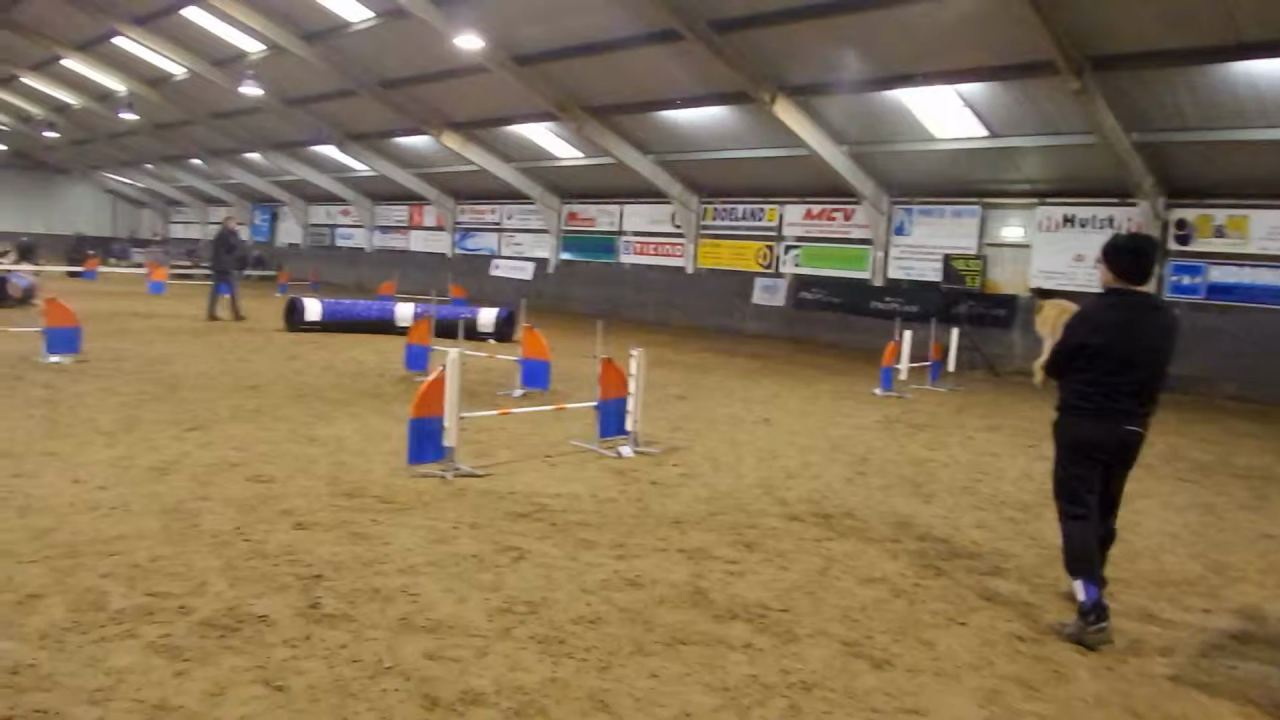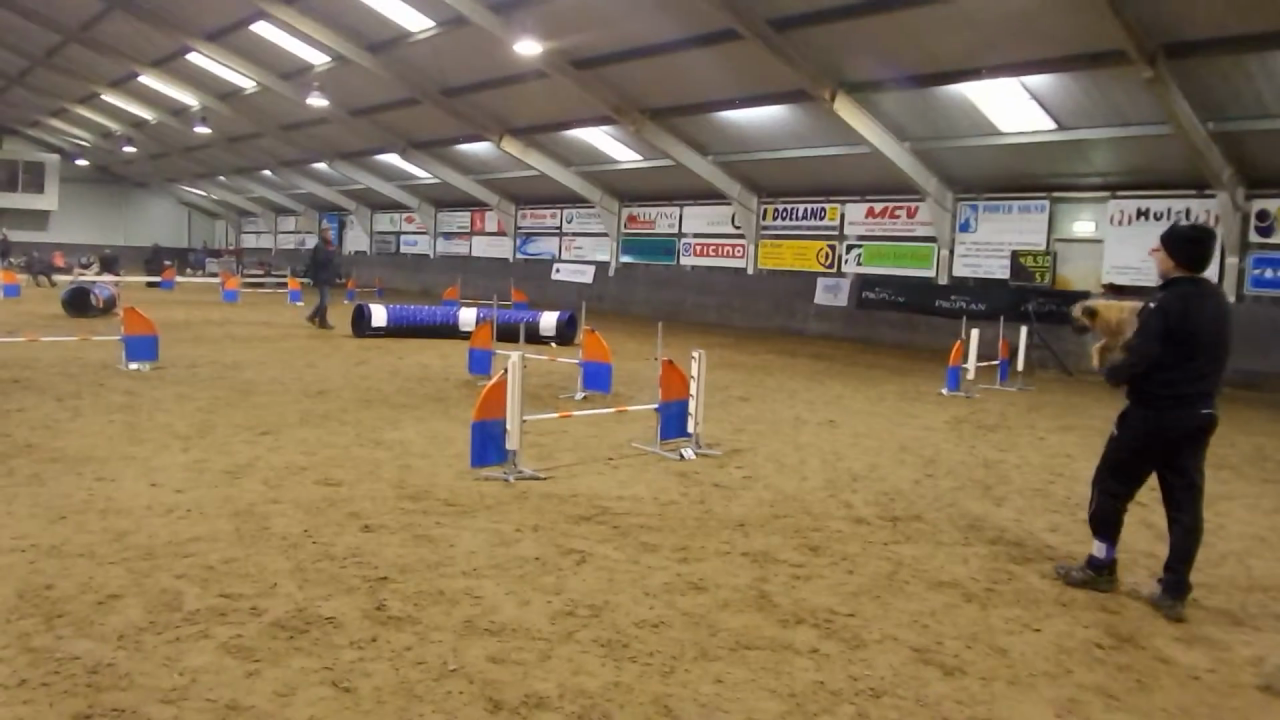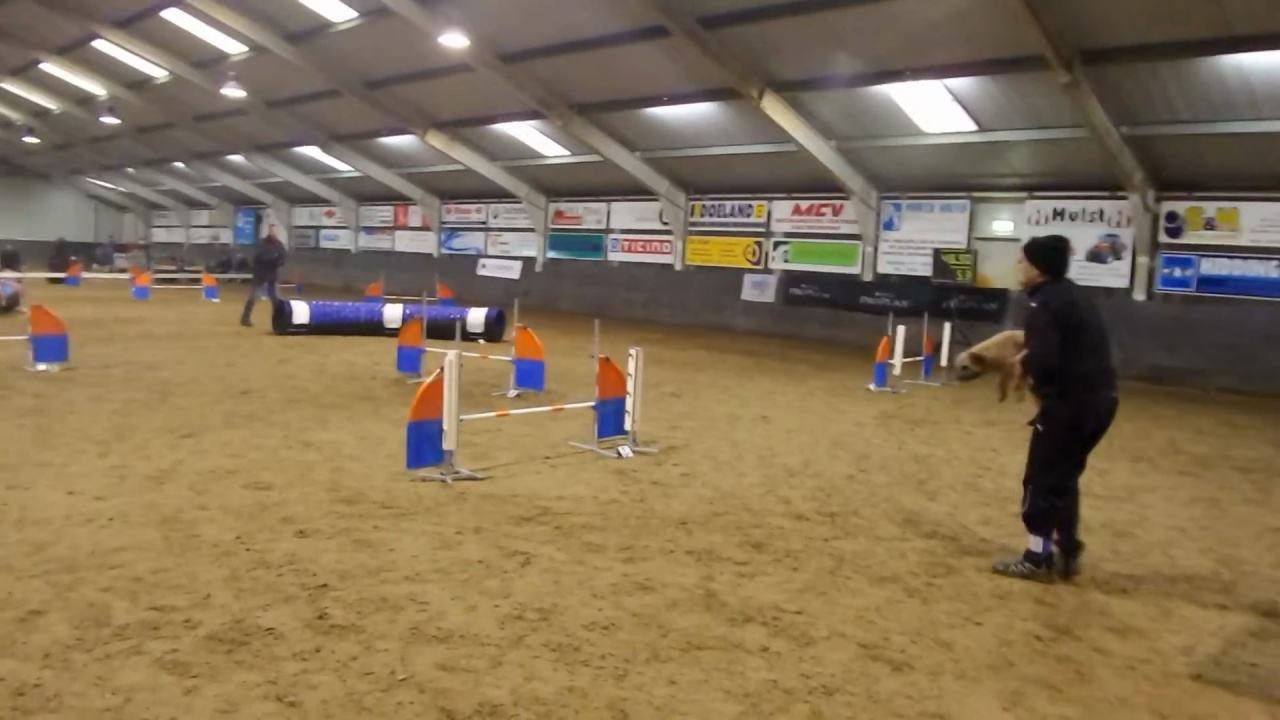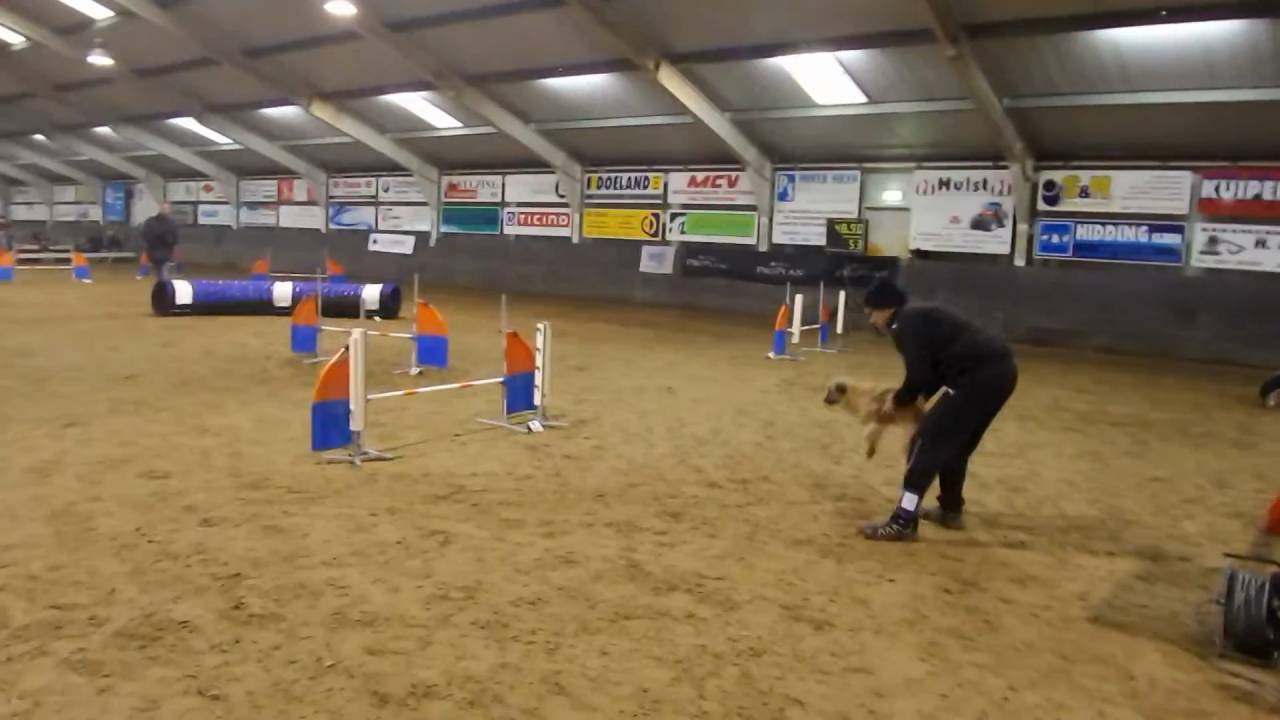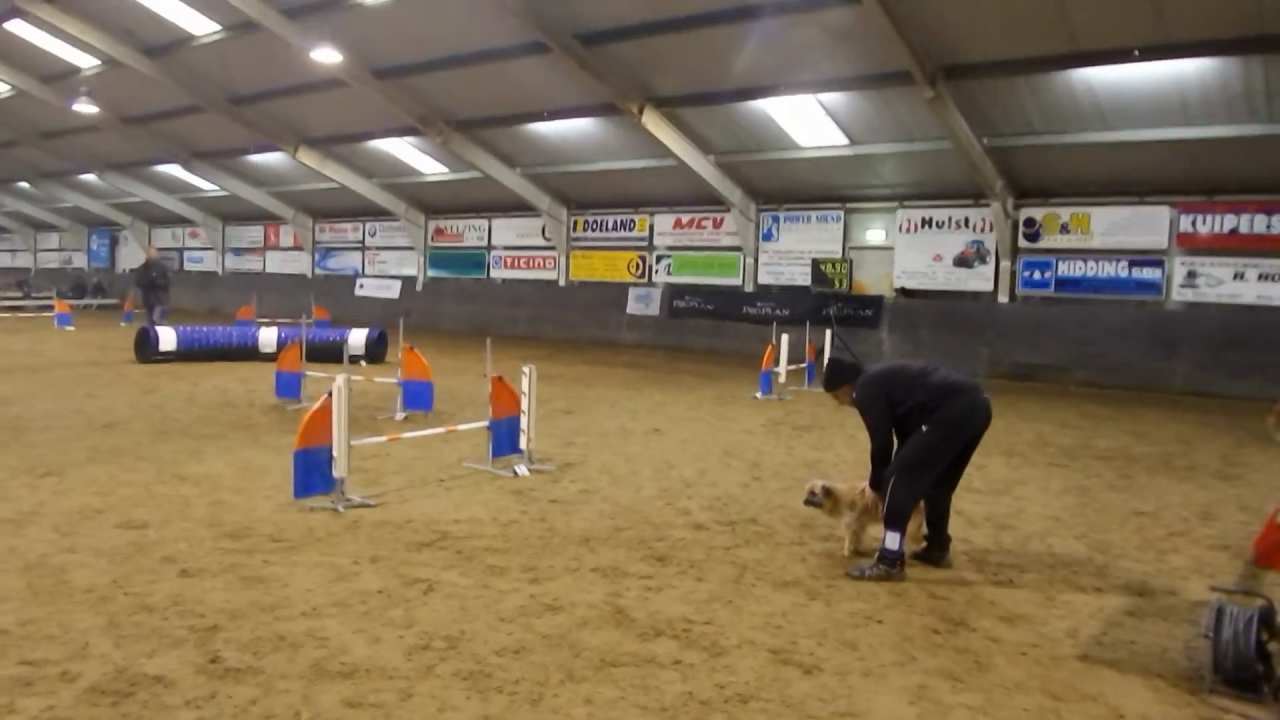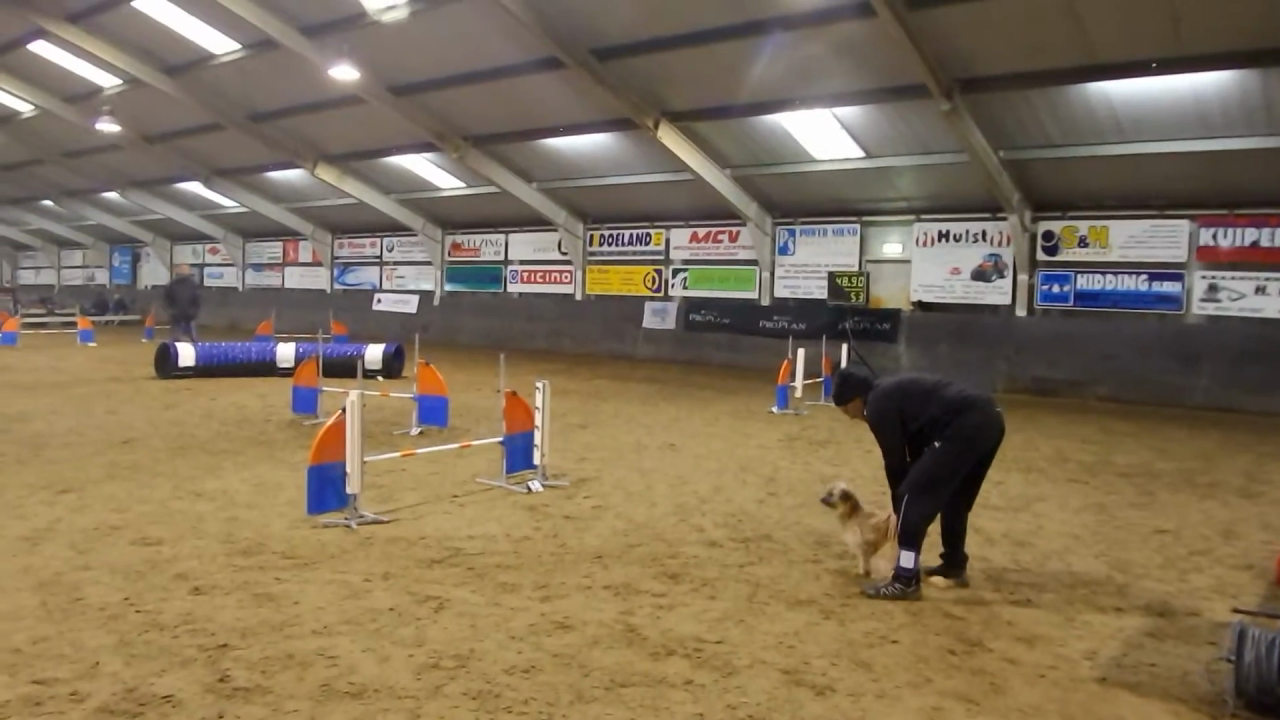
dt=0.5s
person 1, frame 1
left shoulder: (1093, 315)
right shoulder: (1165, 321)
left elbow: (1055, 367)
right elbow: (1151, 373)
left wrist: (1080, 370)
left hip: (1082, 427)
right hip: (1129, 430)
left knee: (1078, 514)
right knee: (1104, 513)
left ankle: (1093, 615)
right ankle: (1090, 591)
person 1, frame 2
left shoulder: (1165, 304)
right shoulder: (1216, 301)
left elbow: (1139, 365)
left wrist: (1111, 371)
right wrist: (1131, 345)
left hip: (1154, 415)
right hip: (1200, 416)
left knee: (1111, 486)
right knee: (1185, 502)
left ankle: (1099, 567)
right ankle: (1174, 593)
person 1, frame 3
left shoulder: (1044, 304)
right shoulder: (1074, 296)
left elbow: (1044, 360)
left wrist: (1026, 363)
right wrist: (1033, 357)
left hip: (1069, 403)
right hip: (1101, 399)
left knee: (1041, 479)
right knee: (1065, 475)
left ankle: (1038, 558)
right ankle: (1068, 551)
person 1, frame 4
left shoulder: (905, 324)
right shoulder: (920, 317)
left elbow: (917, 376)
right elbow: (932, 369)
left wrist: (896, 402)
right wrist: (913, 397)
left hip: (979, 377)
right hip: (1002, 369)
left knee: (928, 441)
right knee: (955, 442)
left ankle: (903, 522)
right ankle: (950, 509)
person 1, frame 5
left shoulder: (866, 390)
right shoulder: (883, 379)
left elbow: (881, 443)
right elbow: (906, 434)
left wrist: (876, 486)
left hip: (952, 412)
right hip: (977, 404)
left knee: (899, 480)
right knee: (938, 482)
left ankle: (890, 563)
right ankle: (938, 549)
person 1, frame 6
left shoulder: (878, 405)
right shoulder: (893, 392)
left elbow: (895, 460)
right elbow: (915, 451)
left wrist: (900, 508)
right wrist: (904, 508)
left hip: (965, 427)
right hip: (990, 418)
left knee: (913, 497)
right knee: (955, 498)
left ankle: (905, 581)
right ankle: (954, 566)
